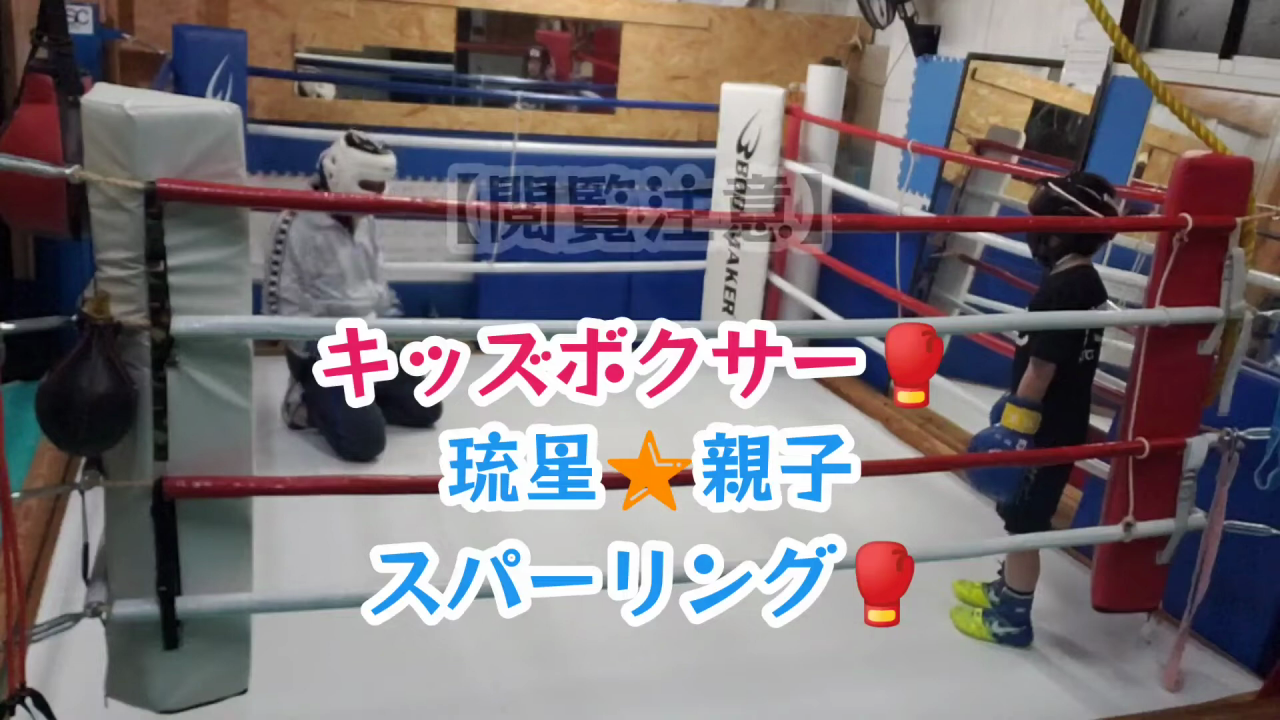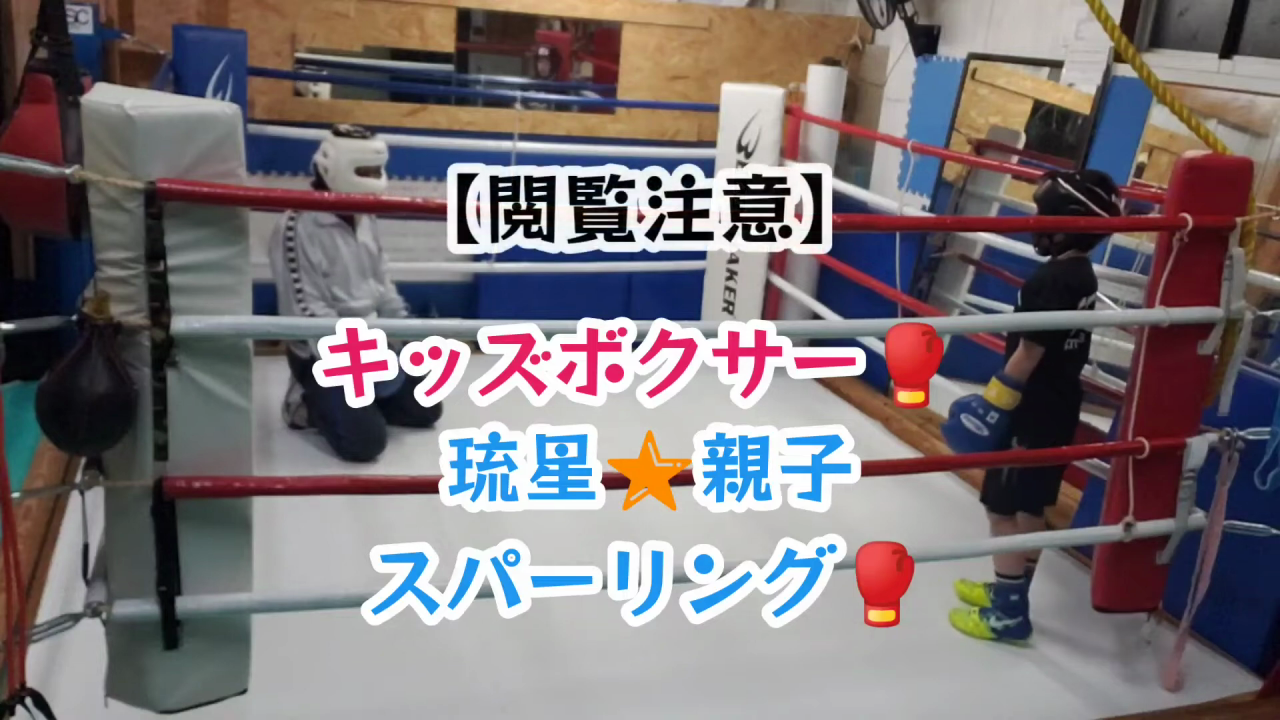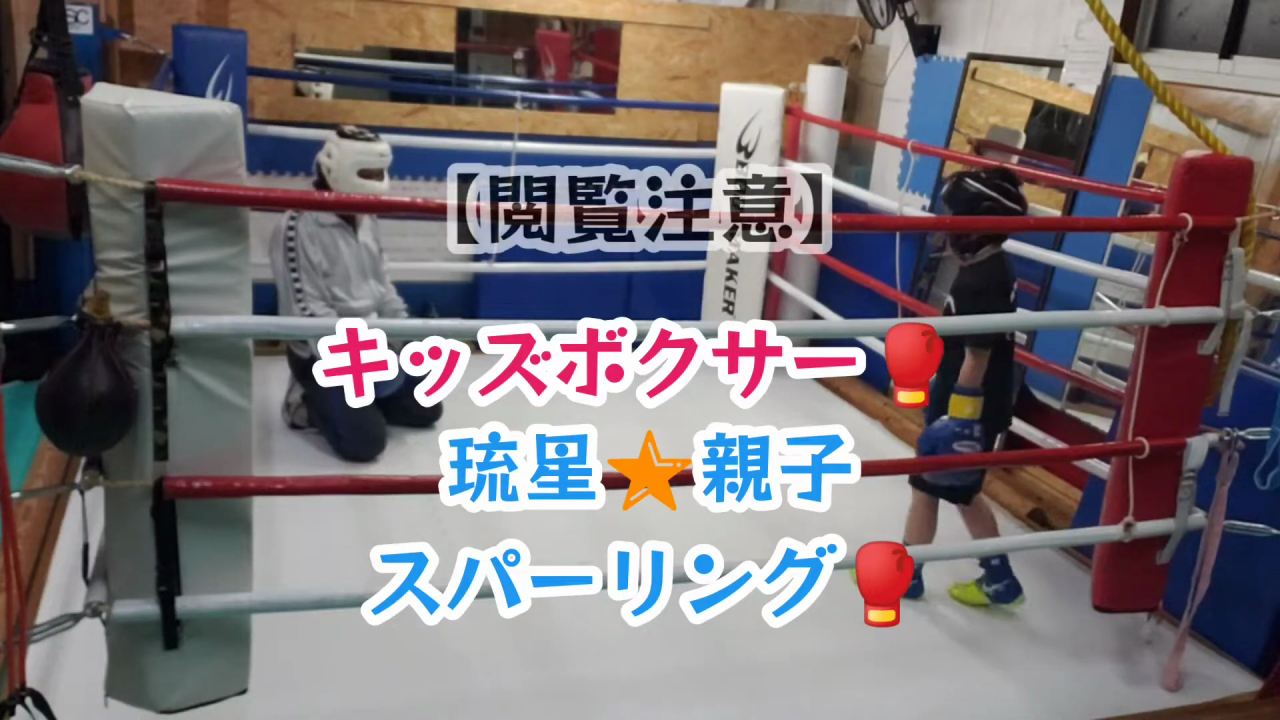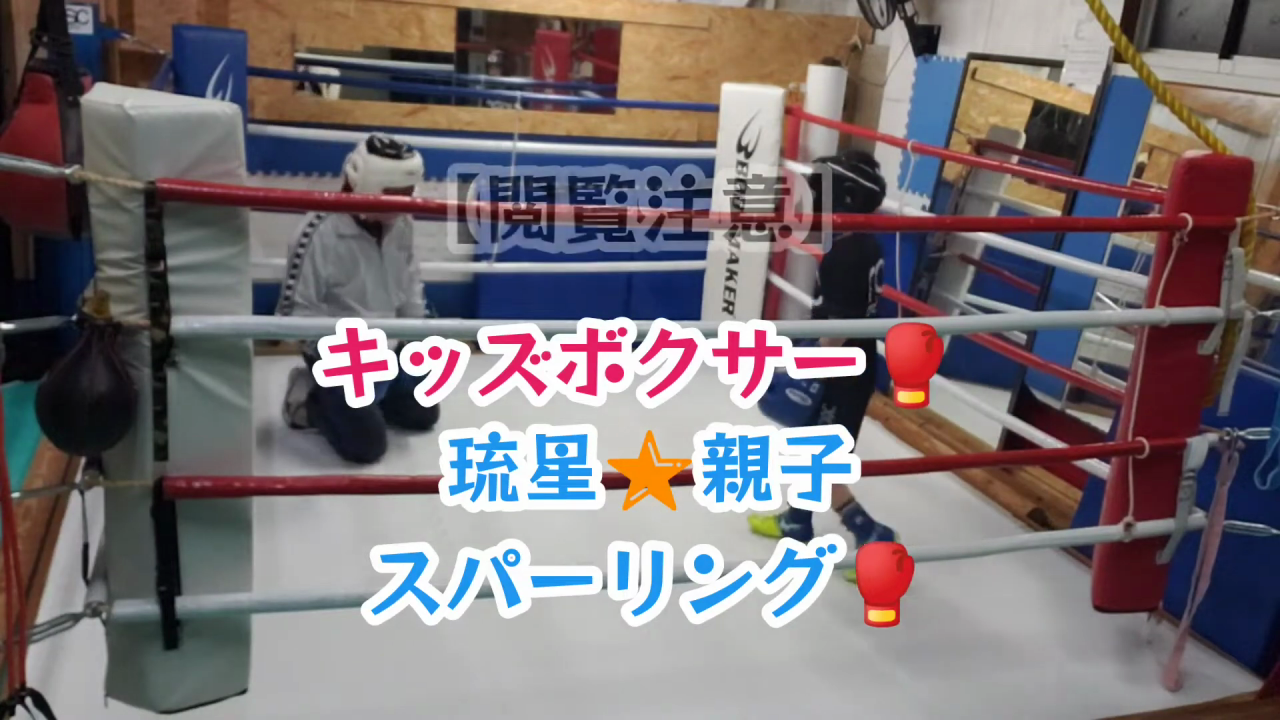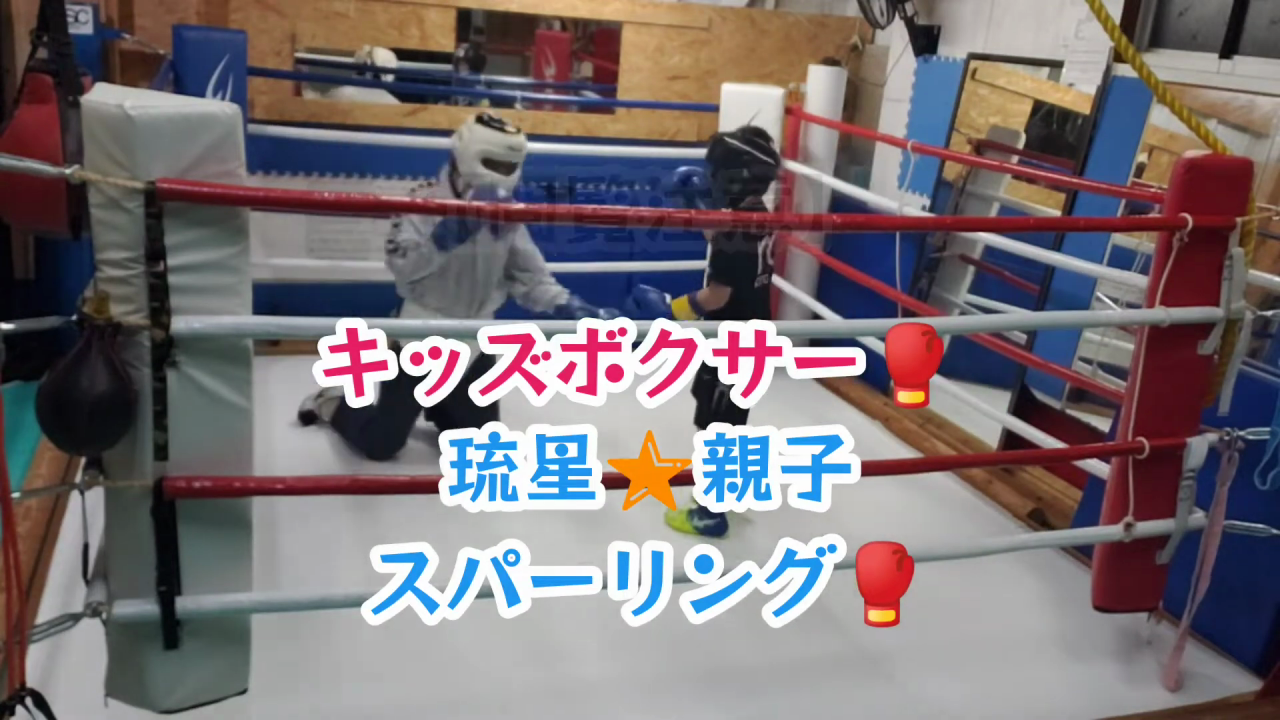
dt=0.7s
person 1, frame 1
left shoulder: (1058, 292)
right shoulder: (1089, 283)
left elbow: (1040, 370)
left wrist: (1014, 429)
left hip: (1045, 429)
right hip: (1066, 423)
left knee: (1023, 523)
right knee: (1025, 518)
left ankle: (1012, 619)
right ankle: (1005, 589)
person 1, frame 2
left shoulder: (1050, 280)
right shoulder: (1082, 275)
left elbow: (1028, 352)
left wrist: (992, 405)
left hip: (1031, 415)
right hip: (1057, 411)
left knee: (1002, 510)
right knee: (1031, 507)
left ankle: (1009, 614)
right ankle: (1009, 592)
person 1, frame 3
left shoulder: (979, 282)
right shoulder: (991, 269)
left elbow: (977, 357)
left wrist: (960, 417)
left hip: (967, 406)
right hip: (980, 404)
left knee: (927, 488)
right knee: (963, 493)
right ankle: (998, 578)
person 1, frame 4
left shoulder: (843, 254)
right shoulder: (865, 246)
left elbow: (840, 327)
right wrist: (818, 321)
left hip: (842, 376)
right hip: (855, 370)
left ankle: (871, 535)
right ankle: (794, 520)
person 1, frame 5
left shoulder: (736, 228)
right shoulder: (756, 212)
left elbow: (717, 295)
left wrist: (669, 308)
right wrist: (702, 197)
left knee: (713, 428)
right knee: (713, 413)
left ankle: (711, 513)
person 2, frame 1
left shoulder: (364, 220)
right shoulder: (296, 226)
right elbow: (279, 306)
right hip: (321, 354)
left knee: (426, 410)
right knee: (364, 440)
right ankle: (309, 404)
person 2, frame 2
left shoulder: (364, 221)
right shoulder: (298, 228)
left elbow: (382, 285)
right elbow: (308, 311)
right hip: (322, 354)
left knee: (426, 410)
right knee: (366, 441)
left ankle: (345, 401)
right ankle: (310, 404)
person 2, frame 3
left shoulder: (365, 222)
right shoulder: (299, 229)
left elbow: (382, 285)
right elbow: (308, 310)
right hip: (323, 355)
left knee: (427, 410)
right knee: (366, 441)
right ankle: (309, 404)
person 2, frame 4
left shoulder: (402, 222)
right shoulder: (322, 234)
left elbow: (409, 283)
right elbow: (297, 308)
left knee: (423, 415)
right knee: (367, 446)
left ankle: (352, 400)
right ankle: (309, 401)
person 2, frame 5
right shoulder: (424, 200)
left elbow: (531, 278)
right elbow: (403, 265)
left wrist: (578, 312)
right wrist: (458, 227)
left hip: (475, 340)
right knee: (379, 444)
left ankle: (436, 404)
right ankle: (335, 404)
